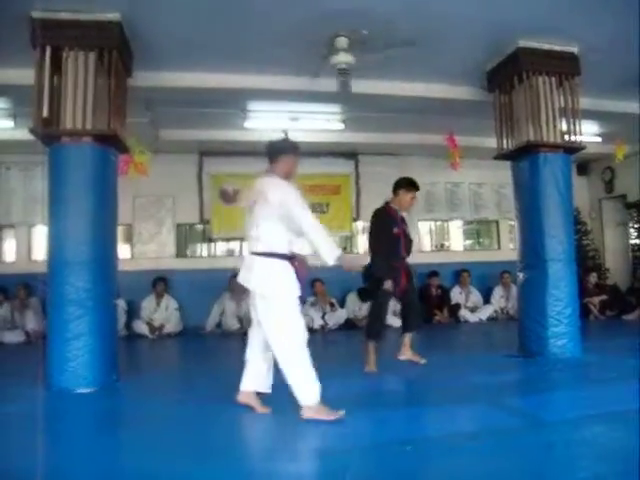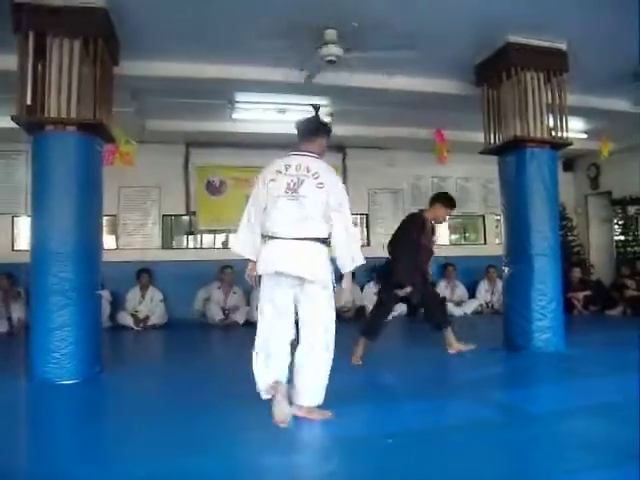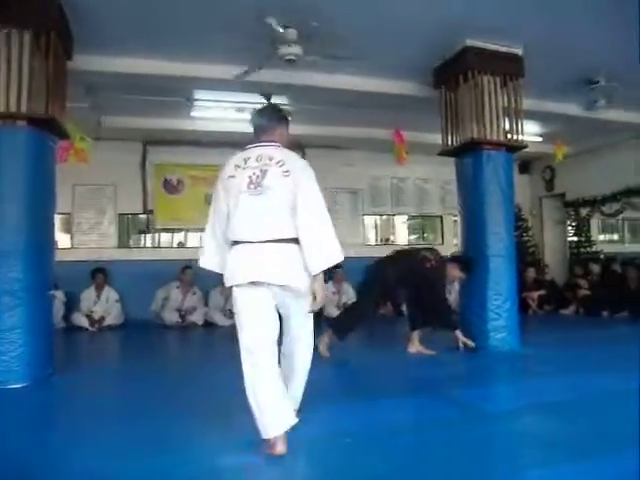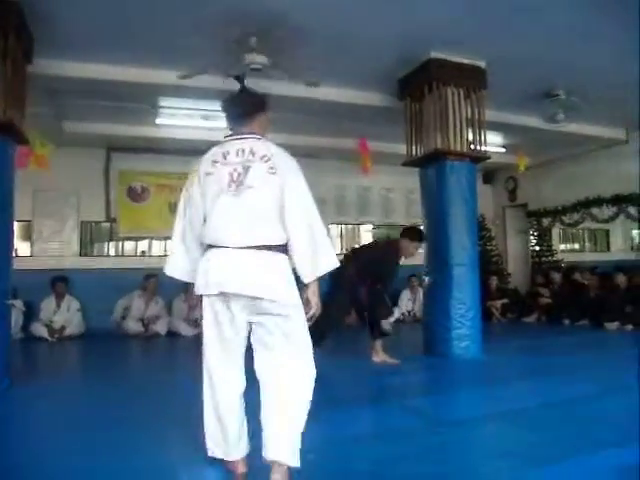
dt=0.4s
person 1, frame 1
left shoulder: (256, 189)
right shoulder: (282, 189)
right elbow: (307, 225)
left wrist: (291, 257)
right wrist: (338, 256)
left hip: (257, 267)
right hip: (273, 270)
left knee: (262, 332)
right knee: (290, 335)
left ankle: (248, 390)
right ankle: (310, 403)
person 1, frame 2
left shoulder: (271, 171)
right shoulder: (328, 175)
left elbow: (254, 217)
right elbow: (341, 225)
left wrist: (253, 259)
right wrist: (348, 271)
left hip: (275, 254)
right hip: (312, 256)
left knee: (274, 329)
right knee: (317, 333)
left ankle: (278, 392)
right ankle: (307, 402)
person 1, frame 3
left shoulder: (231, 167)
right shoulder: (294, 164)
left elbow: (218, 223)
right elbow: (312, 219)
left wrist: (222, 270)
right wrist: (318, 273)
left hip: (244, 261)
right hip: (287, 260)
left knee: (257, 350)
right knee: (298, 340)
left ankle: (274, 434)
right ankle: (288, 408)
person 1, frame 4
left shoulder: (207, 163)
right shoulder: (279, 160)
left elbow: (190, 226)
right elbow: (303, 221)
left wrist: (194, 279)
right wrist: (312, 281)
left hip: (219, 269)
right hip: (269, 270)
left knee: (223, 369)
right knee: (290, 366)
person 2, frame 1
left shoulder: (400, 217)
right shoulder: (381, 215)
right elbow: (378, 248)
left wrist: (402, 269)
right wrist: (385, 276)
left hip: (401, 271)
right hip: (384, 273)
left knee: (412, 306)
right knee: (379, 312)
left ankle: (406, 350)
right ankle: (371, 358)
person 2, frame 2
left shoulder: (429, 227)
right shoulder: (414, 223)
right elbow: (398, 250)
left wrist: (424, 273)
right wrist: (404, 282)
left hip: (416, 275)
right hip: (398, 275)
left knee: (436, 304)
right knee: (382, 309)
left ankle: (452, 343)
right ankle: (357, 352)
person 2, frame 3
left shoulder: (437, 261)
right shoulder: (436, 273)
right elbow: (440, 303)
right wrist: (456, 331)
left hip: (394, 276)
right hip: (382, 277)
left knee: (419, 303)
right knee: (362, 308)
left ankle: (414, 344)
right ankle: (325, 340)
person 2, frame 4
left shoulder: (391, 248)
right shoulder: (390, 255)
right elbow: (381, 286)
right wrist: (384, 315)
left hip: (360, 282)
right hip: (344, 281)
left knee: (377, 317)
right knee: (332, 318)
left ankle: (378, 352)
